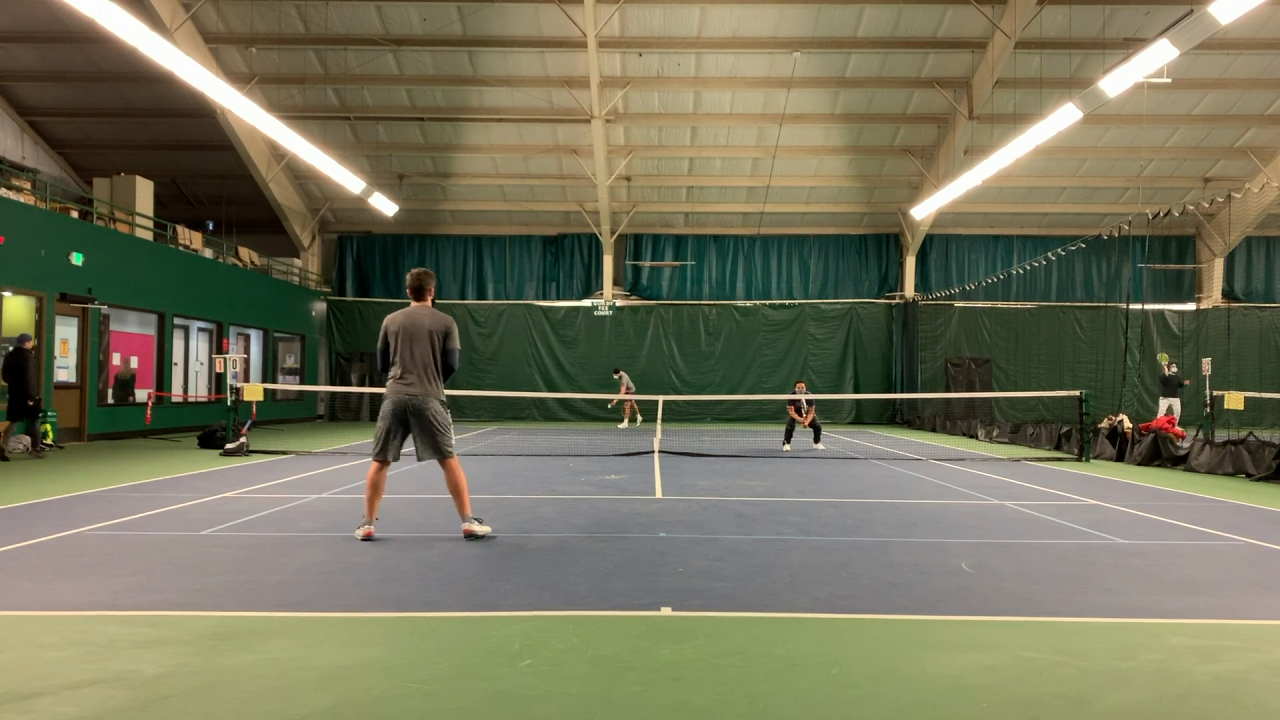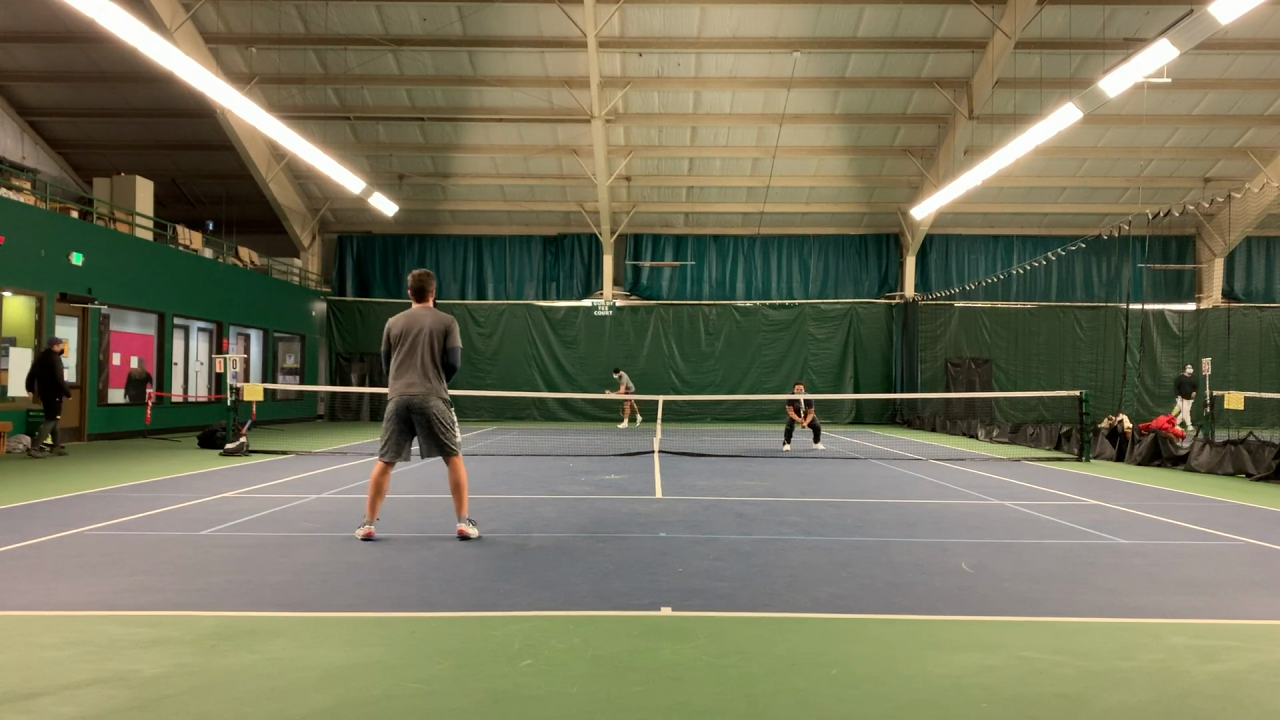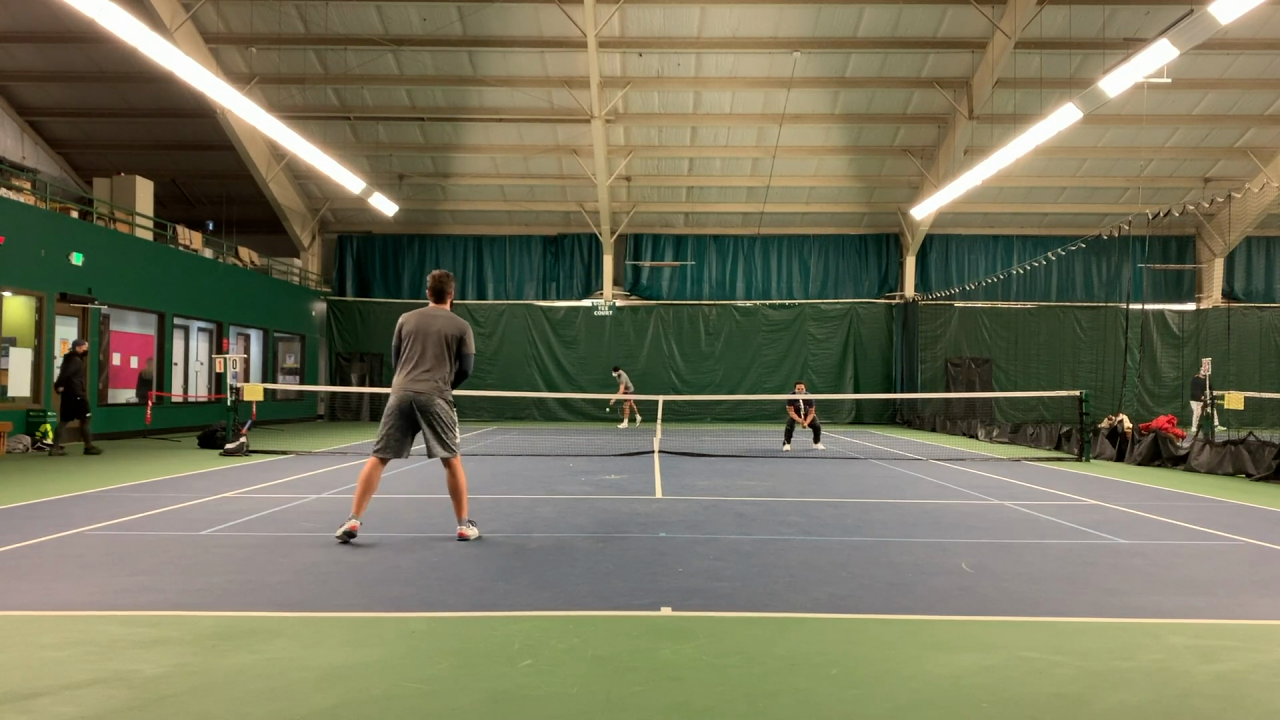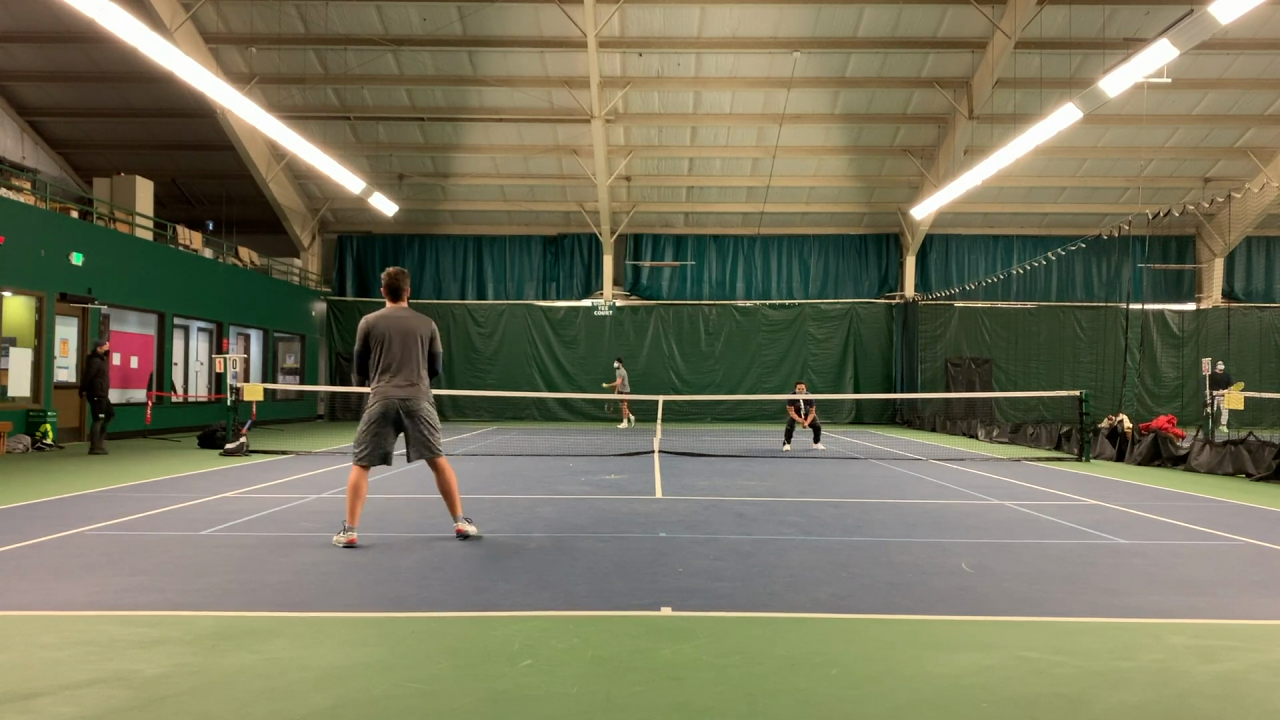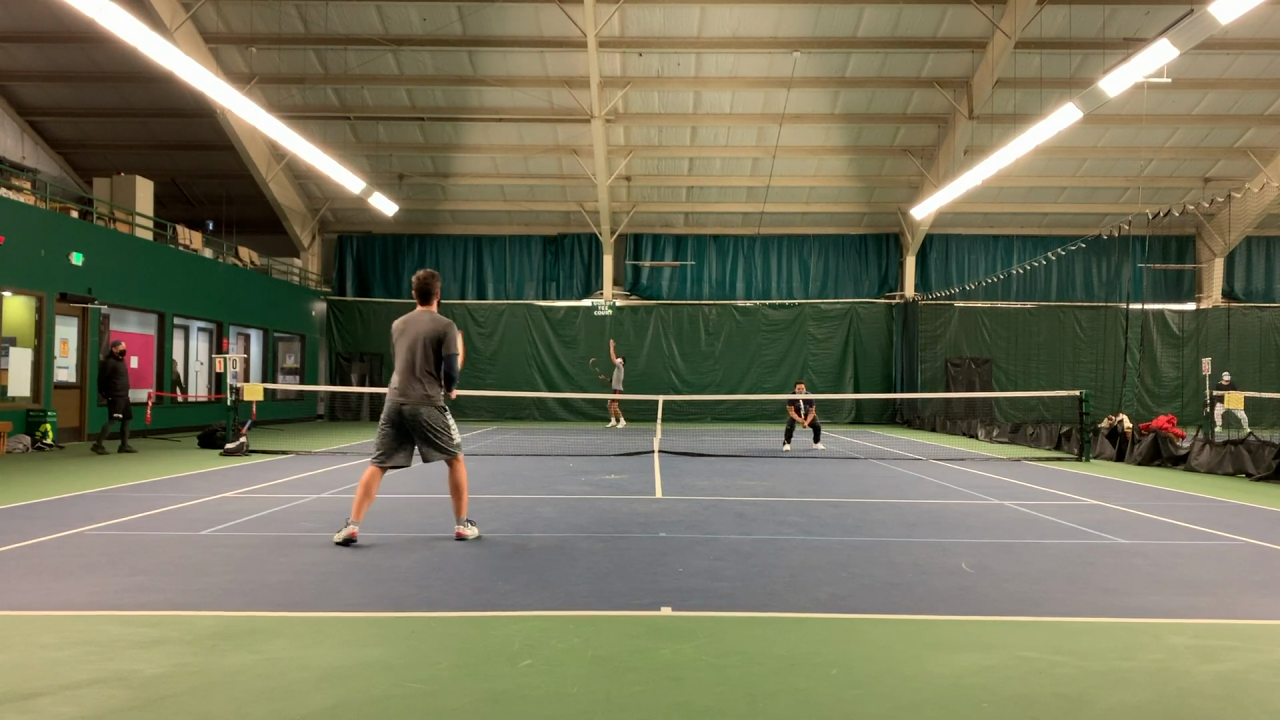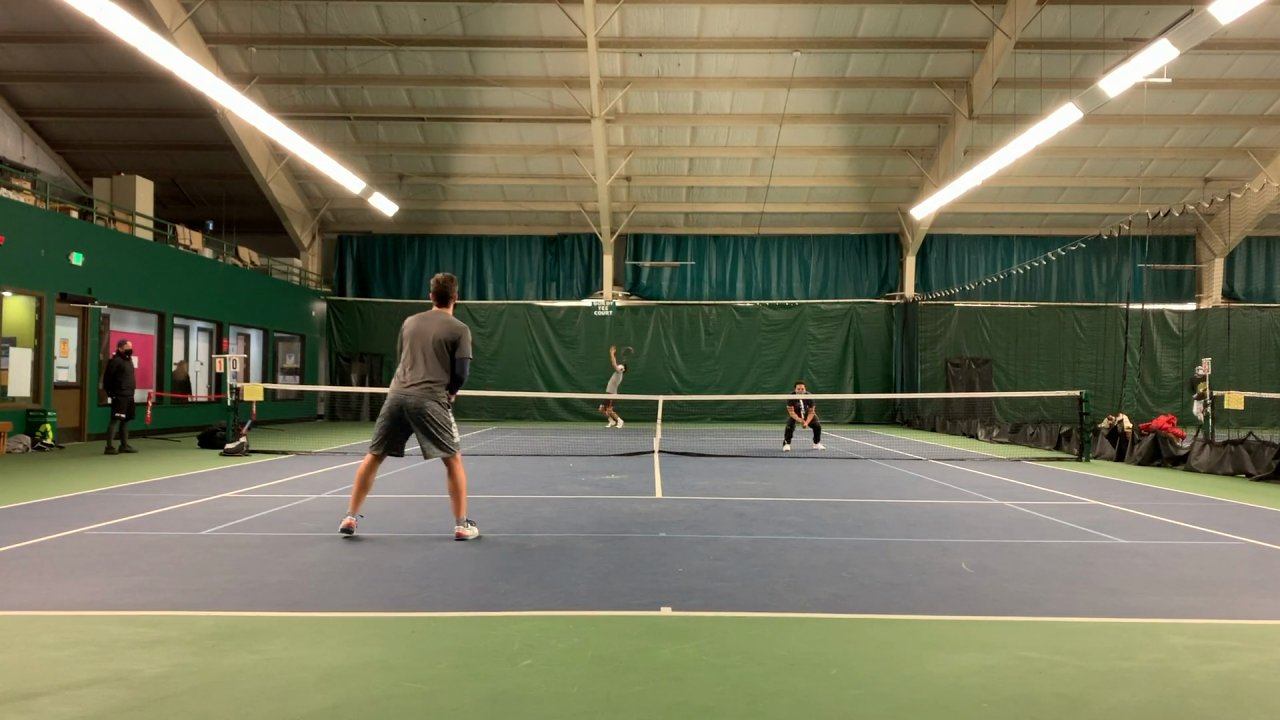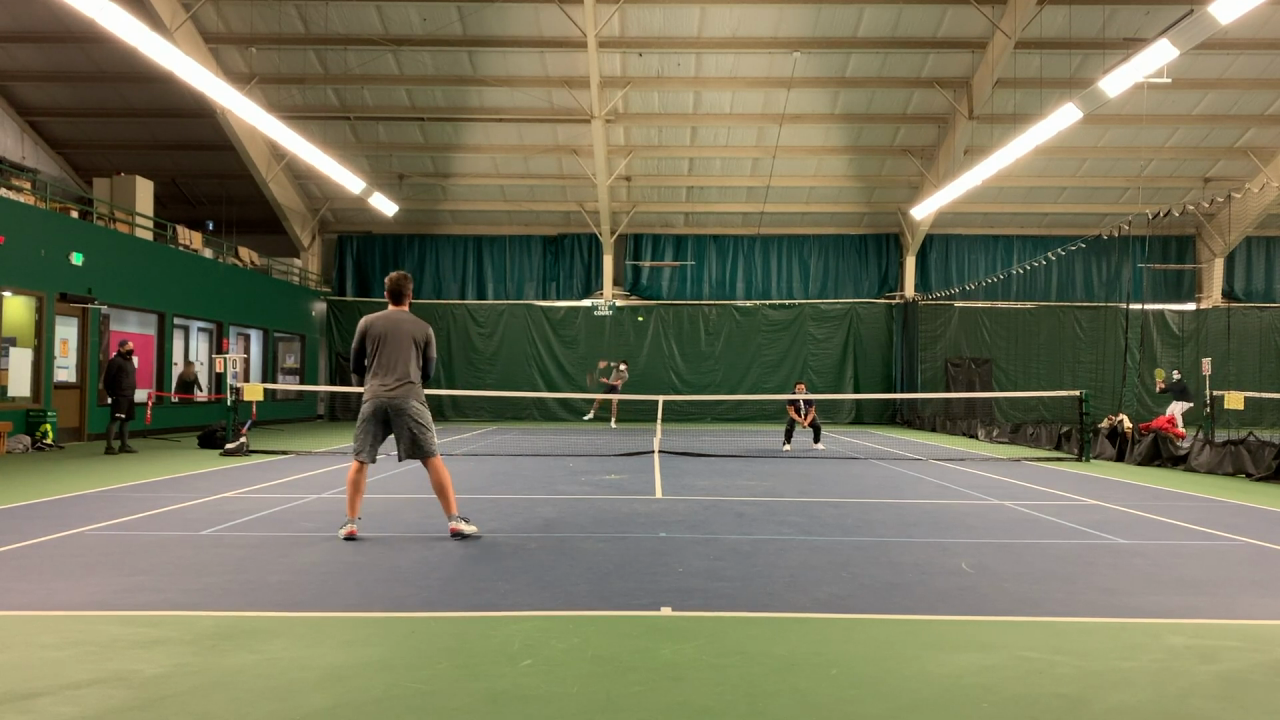
dt=0.4s
person 1, frame 1
left shoulder: (390, 321)
right shoulder: (445, 323)
left elbow: (382, 363)
right elbow: (451, 365)
left hip: (395, 398)
right hip: (429, 399)
left knee: (380, 461)
right knee: (448, 460)
left ankle: (368, 524)
right ankle: (469, 521)
person 1, frame 2
left shoulder: (393, 323)
right shoulder: (446, 322)
left elbow: (387, 366)
right elbow: (454, 363)
left hip: (398, 398)
right hip: (432, 398)
left knee: (385, 462)
right knee: (454, 459)
left ankle: (368, 524)
right ankle: (463, 523)
person 1, frame 3
left shoulder: (406, 320)
right shoulder: (461, 327)
left elbow: (397, 359)
right elbow: (465, 369)
left hip: (402, 394)
right hip: (436, 398)
left knee: (378, 458)
right knee: (452, 460)
left ankle: (354, 520)
right ankle: (464, 525)
person 1, frame 4
left shoulder: (368, 322)
right shoulder: (427, 324)
left elbow: (359, 369)
right elbow: (436, 368)
left hip: (382, 401)
right hip: (418, 401)
left knee: (361, 465)
right knee: (438, 461)
left ankle: (350, 530)
right ankle: (461, 522)
person 1, frame 5
left shoulder: (399, 325)
right shoulder: (445, 326)
right elbow: (450, 371)
right wrist: (449, 388)
left hip: (394, 403)
right hip: (426, 406)
left knee: (378, 465)
right knee: (455, 460)
left ankle: (352, 526)
right ankle: (462, 524)
person 1, frame 6
left shoulder: (410, 322)
right shoulder: (460, 330)
right elbow: (460, 374)
right wrist: (450, 392)
left hip: (397, 396)
right hip: (429, 401)
left knee: (374, 456)
right knee: (453, 460)
left ankle: (351, 517)
right ankle: (462, 524)
person 1, frame 7
left shoulder: (367, 322)
right shoulder: (424, 329)
left elbow: (355, 365)
right elbow: (428, 372)
left hip: (374, 400)
right hip: (410, 401)
left knee: (360, 461)
right knee: (432, 460)
left ankle: (350, 523)
right ankle: (455, 521)
